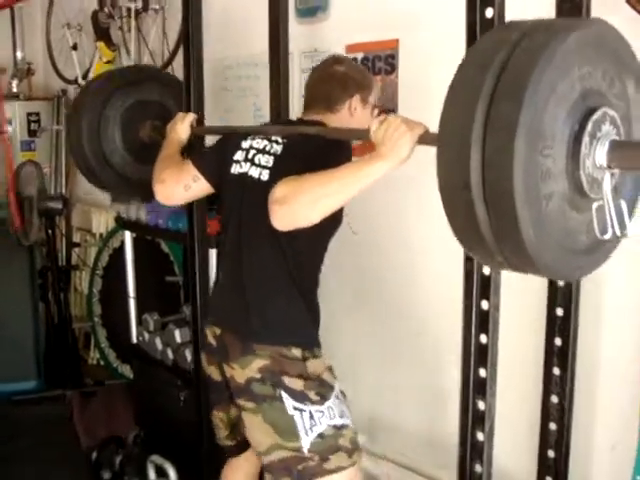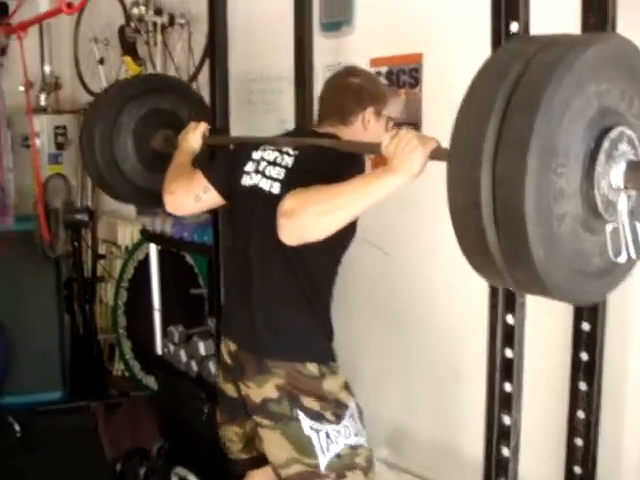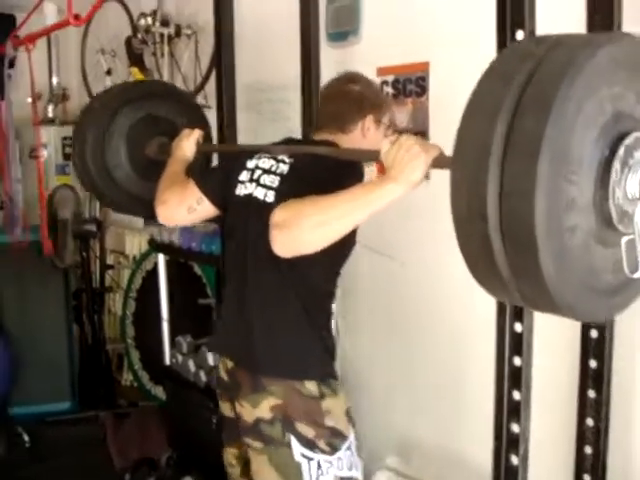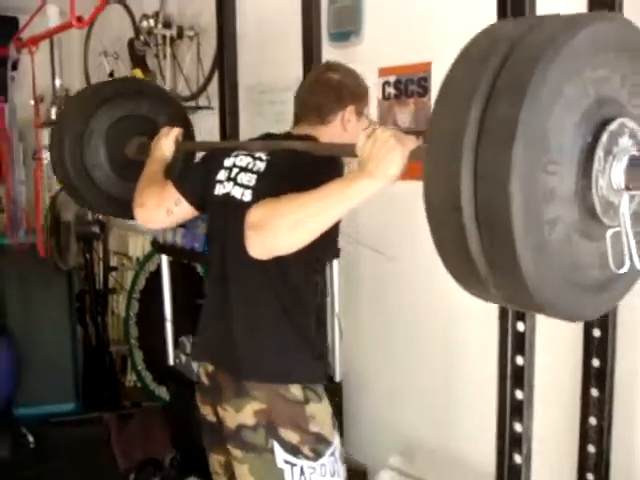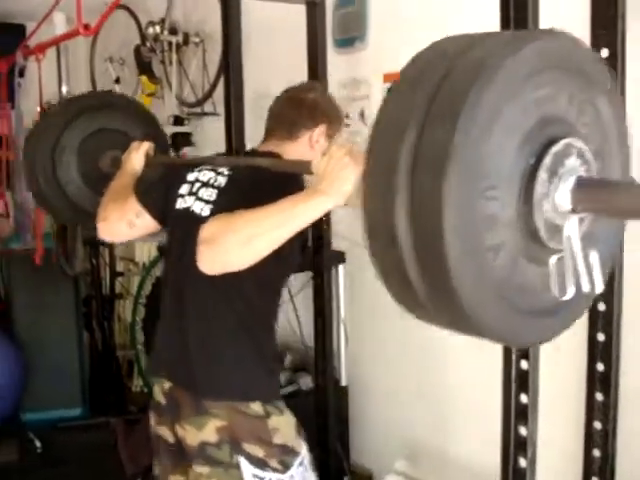
dt=0.2s
person 1, frame 1
left shoulder: (246, 140)
right shoulder: (328, 148)
left elbow: (168, 187)
right elbow: (287, 208)
left wrist: (175, 137)
right wrist: (384, 158)
left hip: (222, 336)
right hip: (274, 351)
person 1, frame 2
left shoulder: (258, 151)
right shoulder: (339, 162)
left elbow: (178, 198)
right elbow: (295, 221)
left wrist: (187, 147)
right wrist: (394, 173)
left hip: (239, 350)
right hip: (292, 366)
person 1, frame 3
left shoulder: (251, 160)
right shoulder: (338, 170)
left elbow: (170, 207)
right elbow: (289, 233)
left wrist: (181, 156)
right wrist: (394, 182)
left hip: (236, 366)
right hip: (289, 384)
person 1, frame 4
left shoulder: (229, 158)
right shoulder: (318, 167)
left elbow: (149, 210)
right elbow: (264, 234)
left wrist: (159, 156)
right wrist: (370, 176)
left hip: (217, 370)
right hip: (272, 386)
person 1, frame 5
left shoulder: (194, 173)
right shoulder: (279, 184)
left elbow: (112, 224)
right elbow: (216, 250)
left wrist: (129, 170)
right wrist: (324, 194)
left hip: (172, 389)
right hip: (232, 404)
